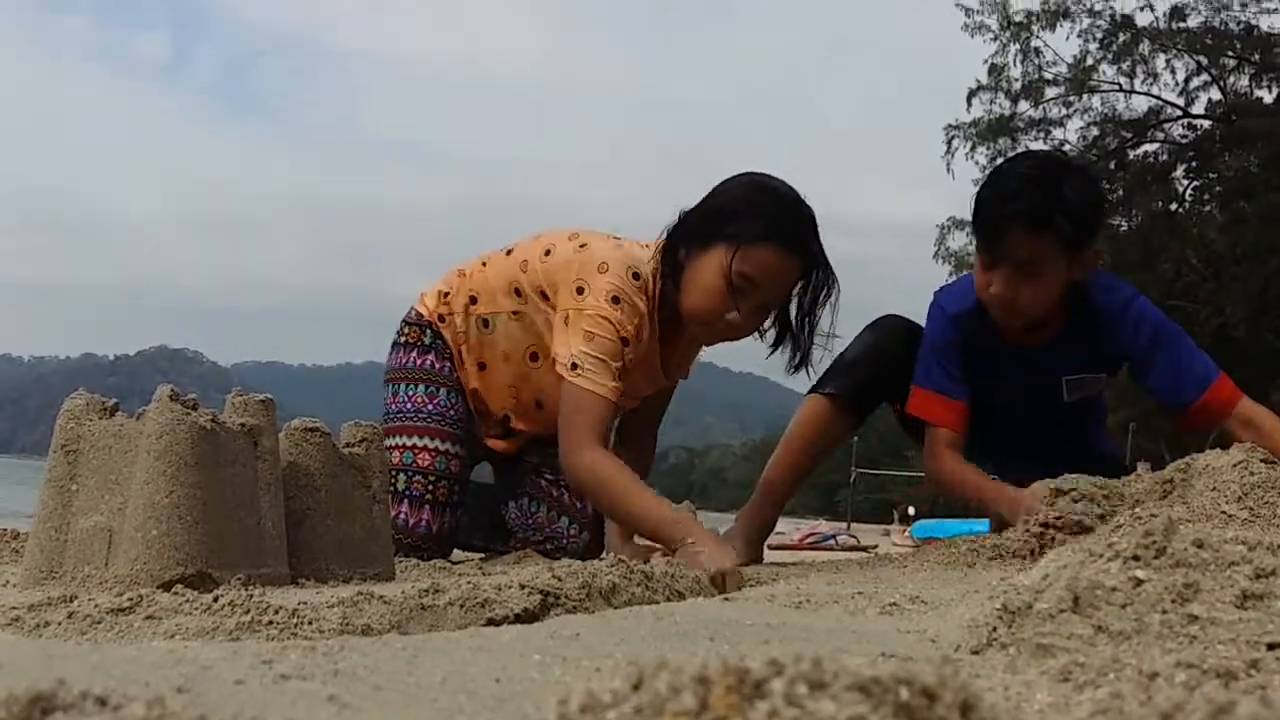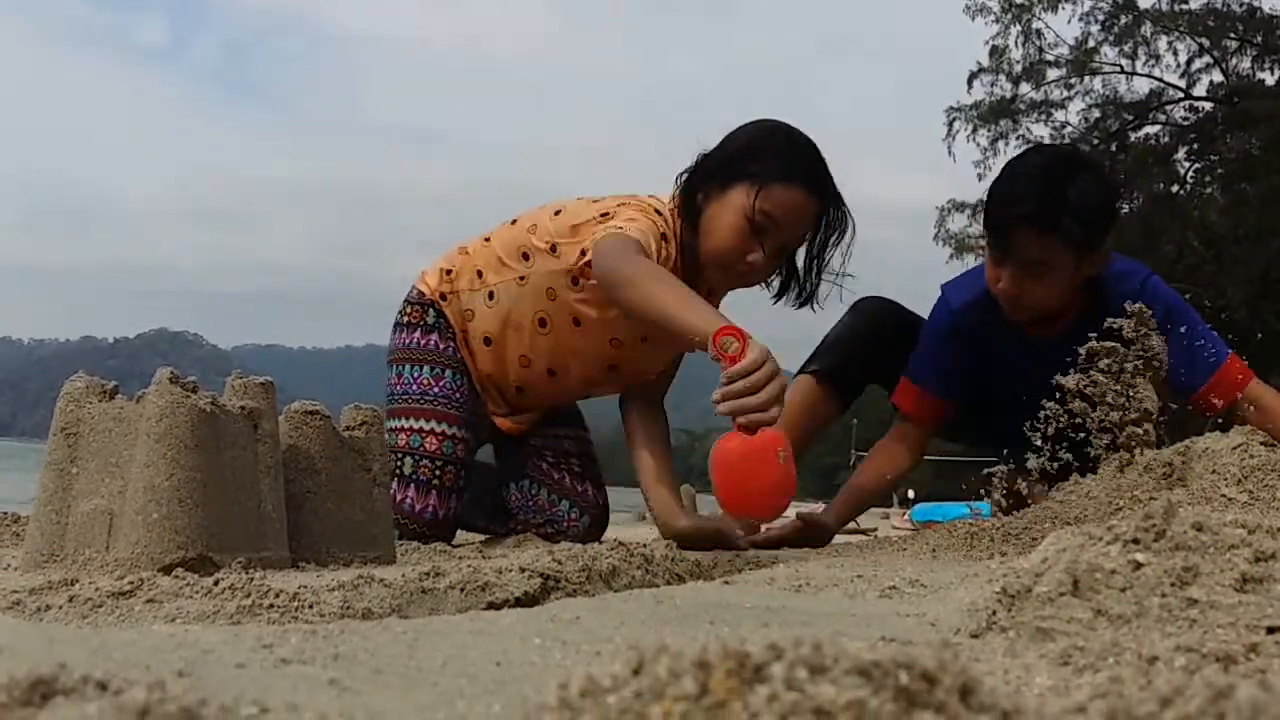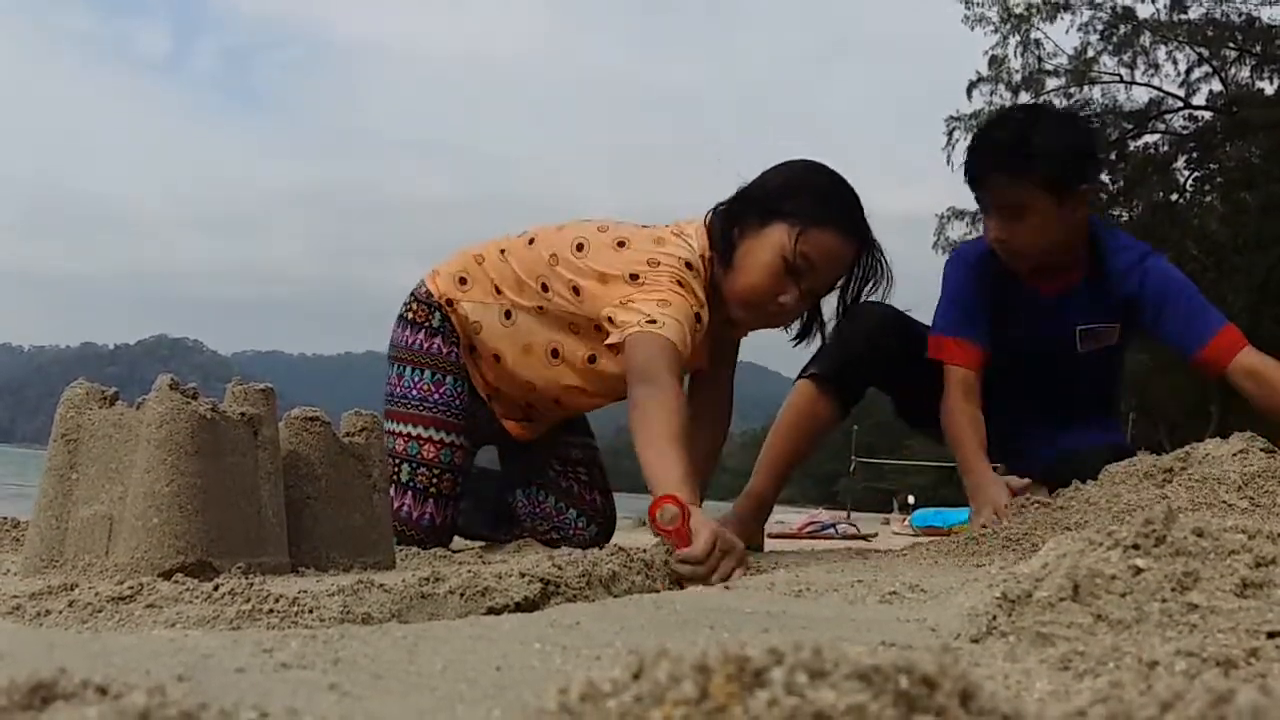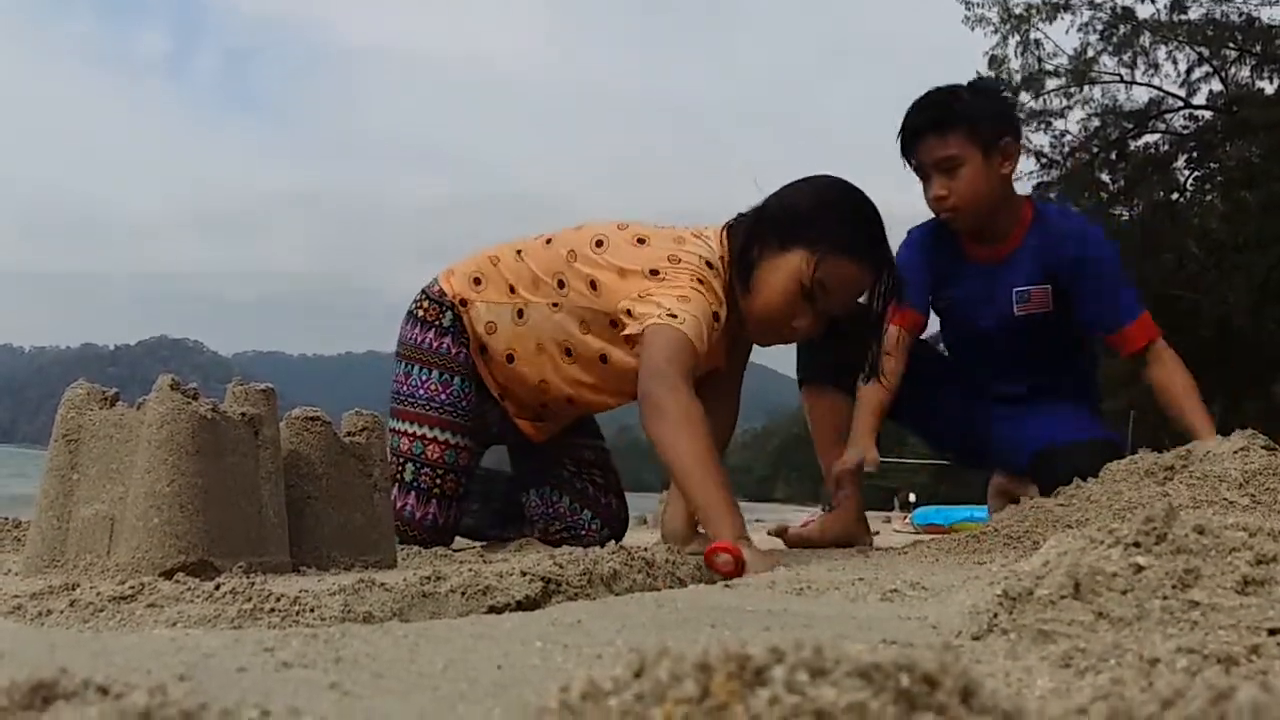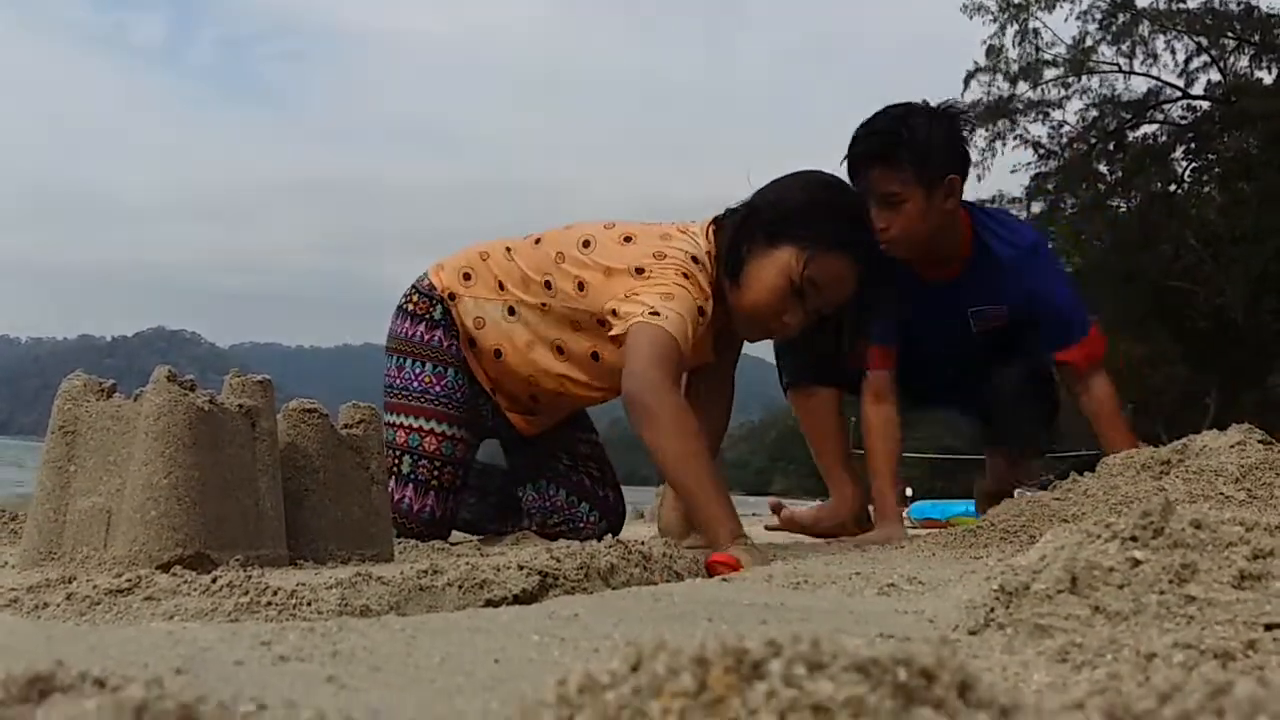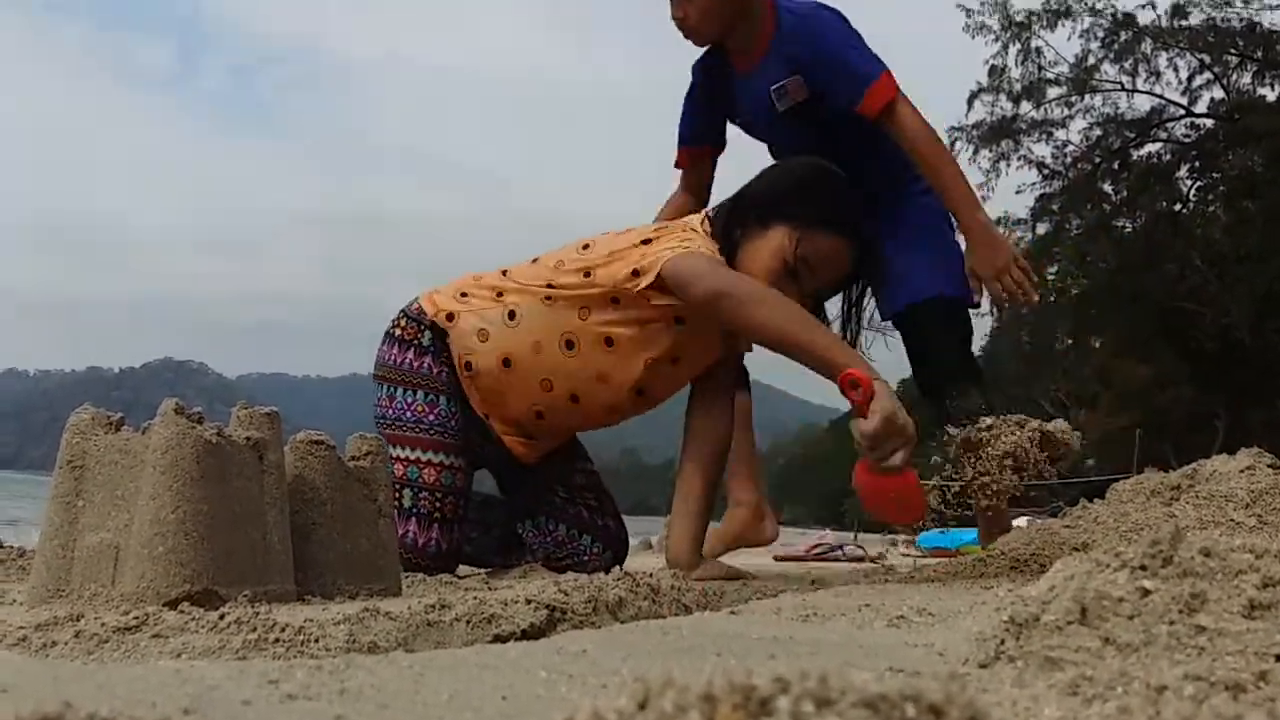
dt=0.4s
person 1, frame 1
left shoulder: (1119, 312)
right shoulder: (956, 310)
right elbow: (939, 456)
right wrist: (1017, 501)
left hip: (1069, 464)
right hip: (977, 445)
right knee: (890, 339)
left ankle: (1030, 521)
right ankle: (750, 523)
person 1, frame 2
left shoulder: (1137, 299)
right shoulder: (963, 306)
right elbow: (908, 438)
right wrist: (829, 518)
right hip: (982, 414)
right knee: (875, 322)
person 1, frame 3
left shoulder: (1132, 271)
right shoulder: (972, 268)
right elbow: (960, 393)
right wrist: (981, 481)
left hip: (1073, 434)
right hip: (990, 411)
right knee: (871, 328)
left ankle: (1040, 499)
right ankle: (750, 510)
person 1, frame 4
left shoulder: (1071, 240)
right shoulder: (925, 248)
left elbow: (1151, 354)
right elbow: (893, 351)
right wrist: (860, 439)
left hip: (1051, 418)
right hip: (967, 409)
left knee: (1093, 477)
right knee: (836, 332)
left ankle: (1021, 492)
right ankle: (846, 512)
person 1, frame 5
left shoulder: (1018, 251)
left elbow: (1087, 379)
right elbow: (879, 393)
right wrist: (887, 518)
left hip: (996, 363)
right hip: (919, 366)
left knee: (1017, 388)
right knee: (800, 327)
left ankle: (995, 506)
right ankle: (848, 500)
person 1, frame 6
right shoulder: (711, 77)
left elbow: (901, 120)
right elbow: (690, 194)
left wrist: (976, 225)
left hip: (895, 208)
left knee: (941, 343)
right ankle: (746, 511)
person 2, frame 1
left shoulder: (685, 325)
right shoulder: (615, 292)
left elbow: (633, 443)
right elbow: (581, 457)
left wrist: (621, 542)
right wrist: (693, 539)
left knee: (572, 543)
right knee: (413, 537)
left ankle: (460, 511)
person 2, frame 2
left shoulder: (704, 286)
right shoulder: (639, 227)
left elbow: (642, 401)
right elbow: (627, 280)
left wrist: (663, 501)
right hip: (447, 327)
left knee: (575, 526)
right knee: (417, 523)
left ankle: (463, 484)
person 2, frame 3
left shoulder: (725, 292)
right shoulder: (669, 281)
left elbow: (708, 412)
right elbow: (653, 388)
left wrist: (687, 519)
right wrist: (690, 515)
right hip: (450, 325)
left knee: (582, 532)
right knee: (414, 528)
left ankle: (465, 491)
person 2, frame 4
left shoulder: (736, 296)
right shoulder: (689, 282)
left elbow: (716, 409)
right elbow: (663, 391)
left wrist: (681, 530)
right wrist: (735, 543)
right hip: (459, 327)
left knee: (593, 531)
right knee: (415, 525)
left ankle: (467, 499)
person 2, frame 5
left shoulder: (725, 291)
right shoulder: (678, 277)
left elbow: (708, 404)
right elbow: (647, 391)
right wrist: (733, 540)
right hip: (450, 322)
left knee: (591, 523)
right knee: (413, 518)
left ankle: (468, 496)
person 2, frame 6
left shoulder: (724, 327)
right shoulder: (690, 247)
left elbow: (712, 428)
right elbow: (716, 289)
left wrist: (686, 556)
right wrist: (866, 384)
left knee: (594, 554)
right knee: (420, 551)
left ankle: (457, 517)
